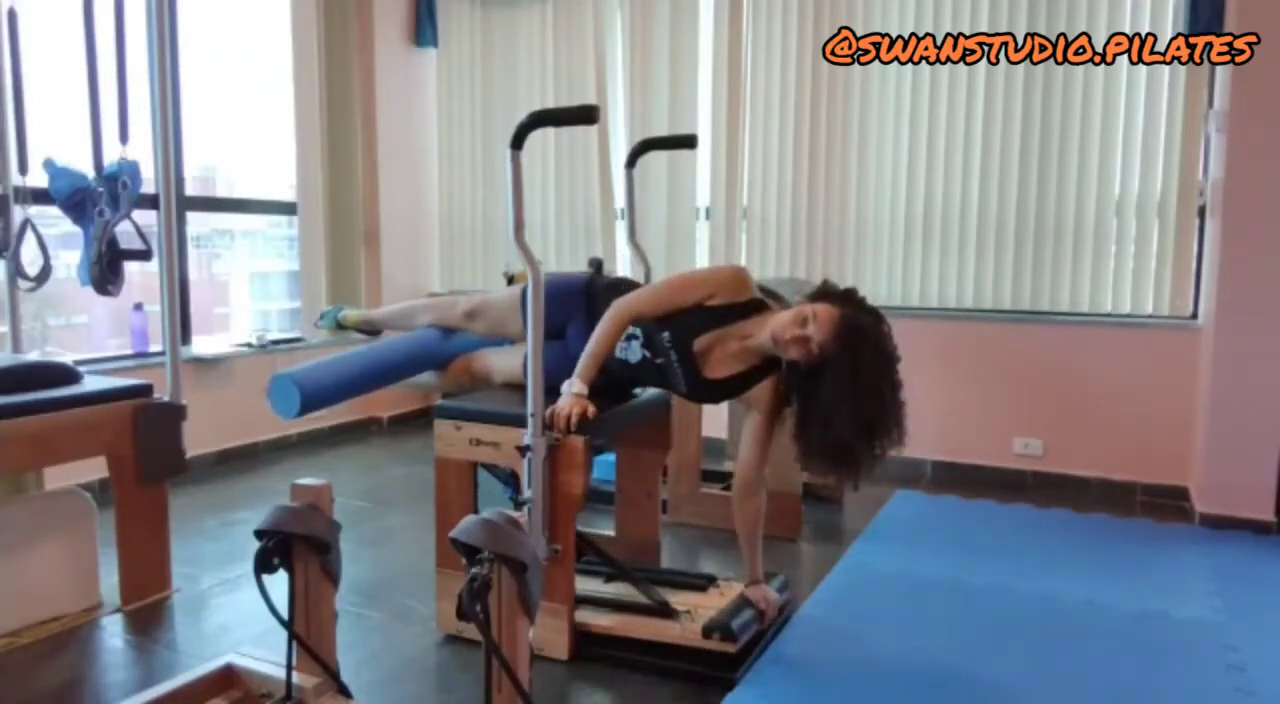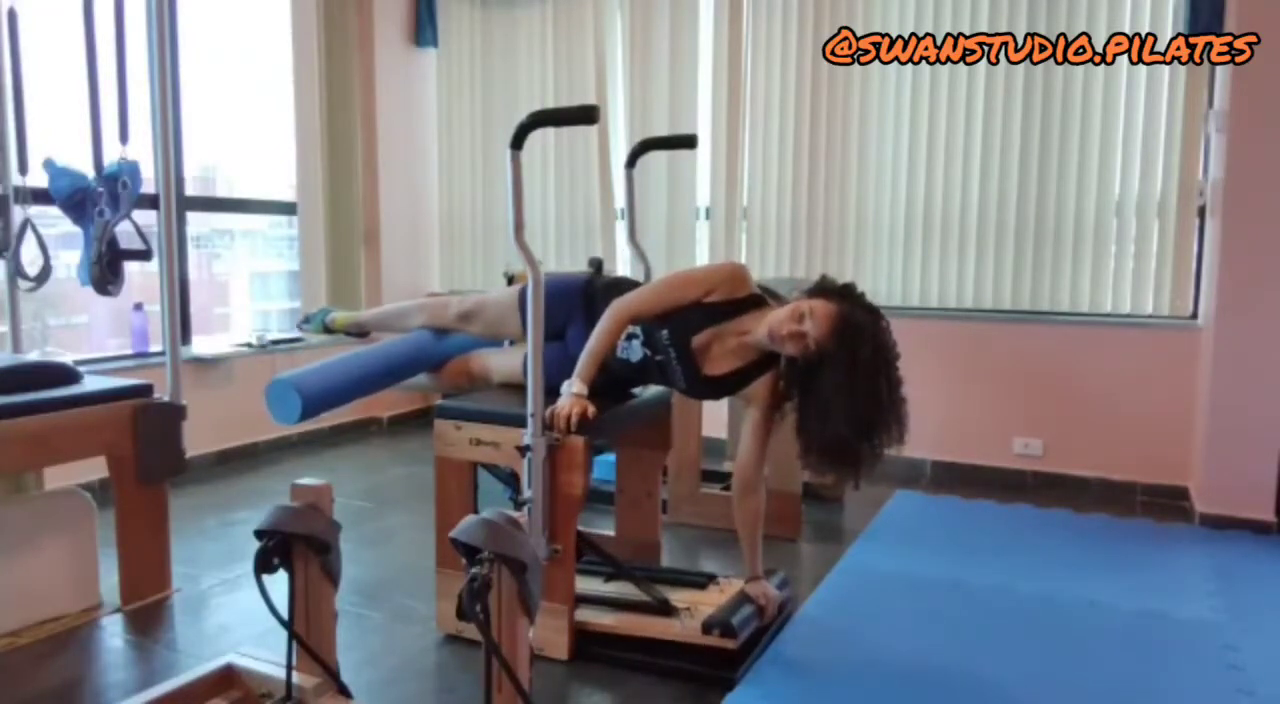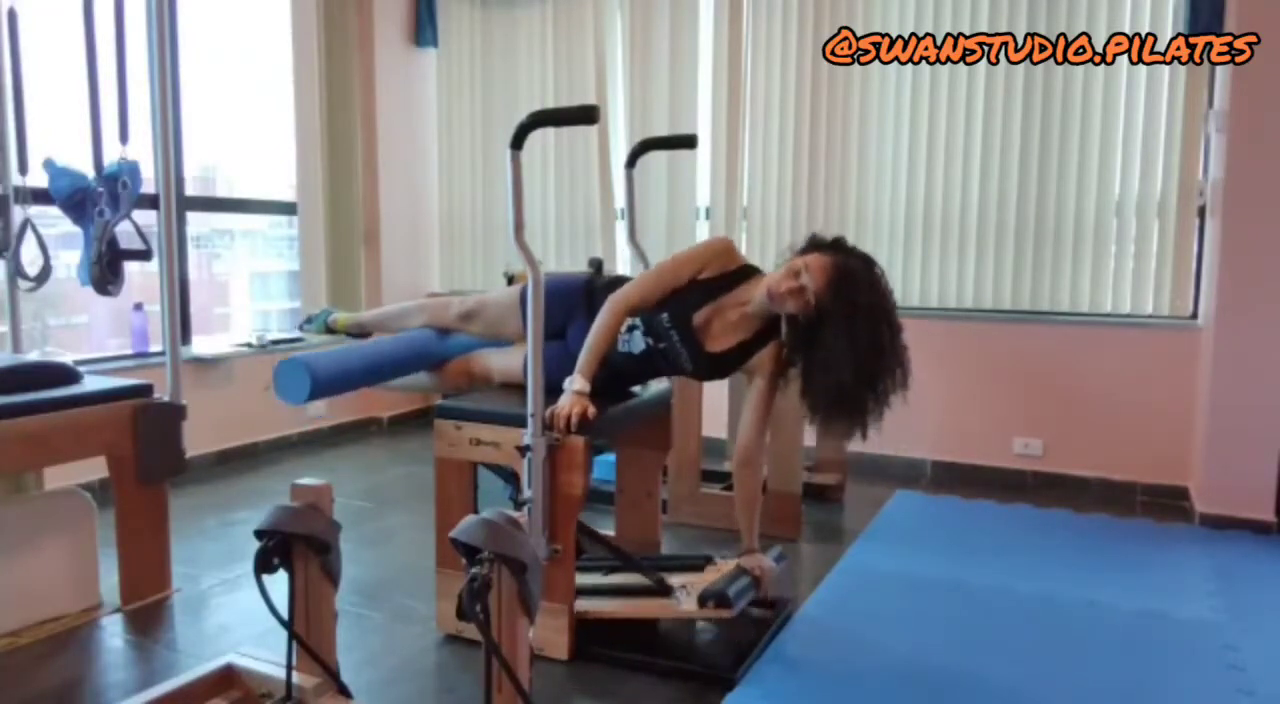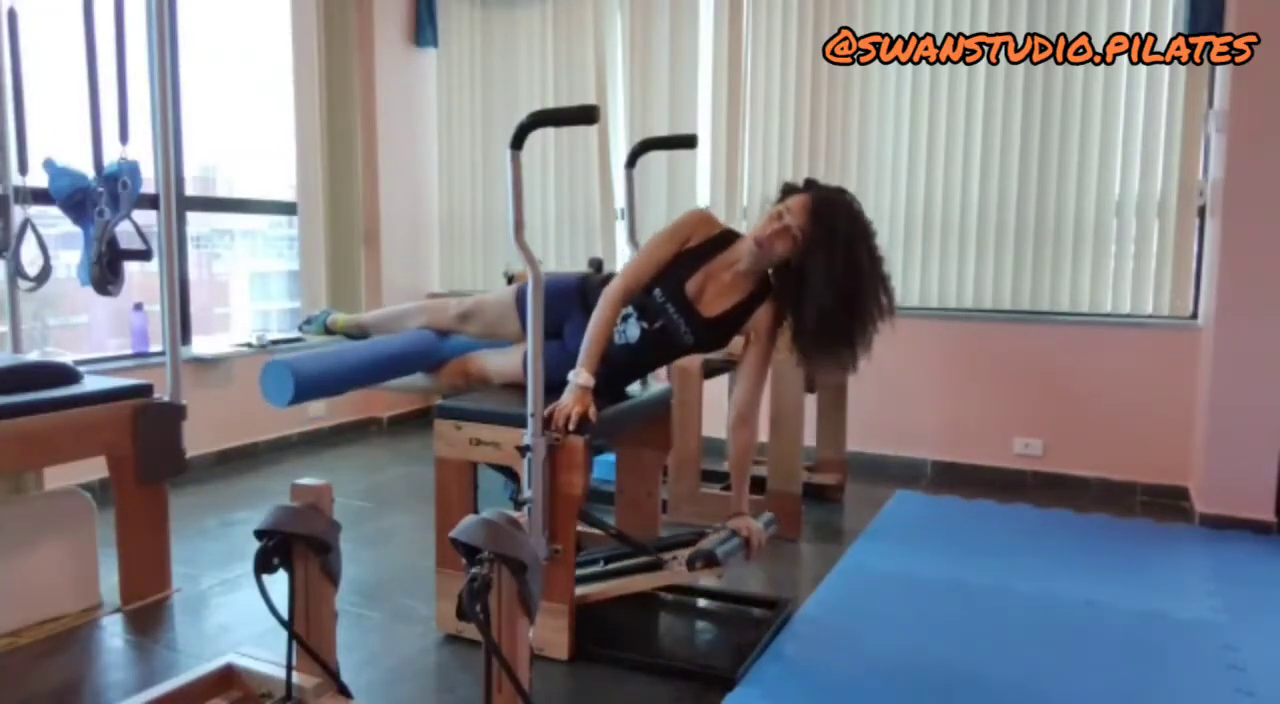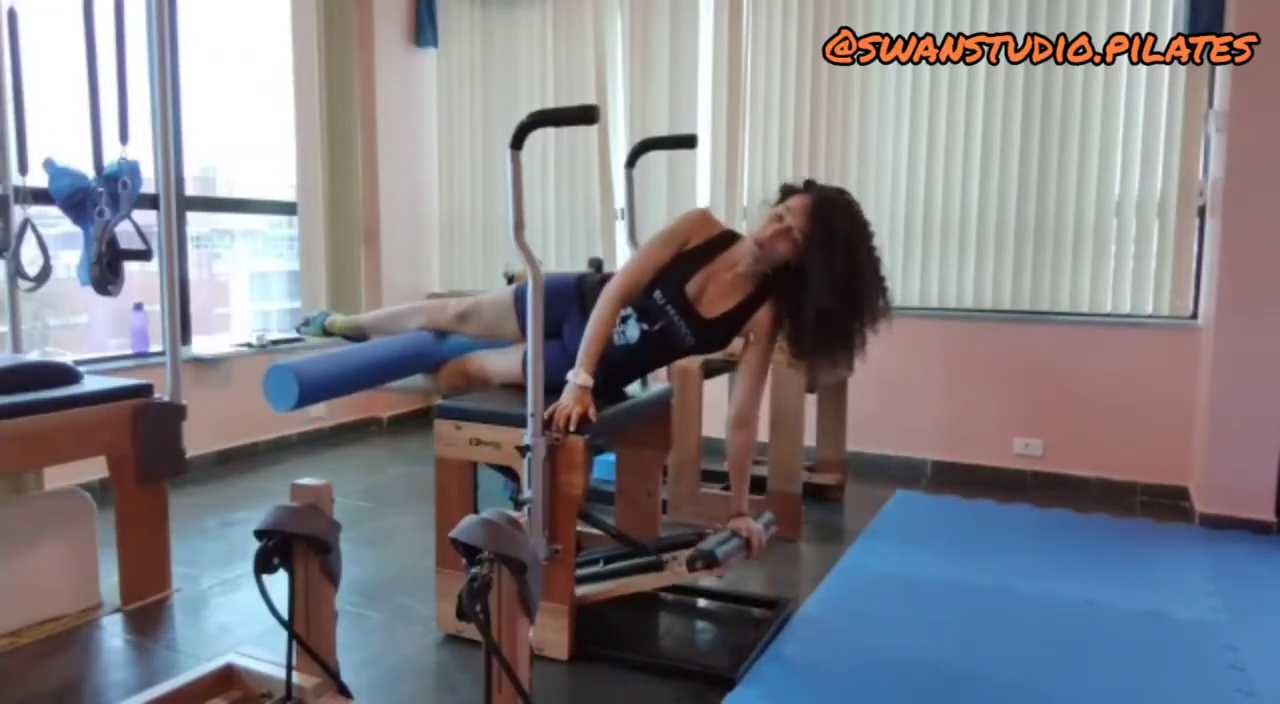
dt=0.5s
person 1, frame 1
left shoulder: (765, 390)
right shoulder: (732, 287)
left elbow: (748, 485)
right elbow: (623, 308)
left wrist: (754, 577)
right wrist: (575, 385)
left hip: (605, 368)
right hip: (587, 305)
left knee: (471, 371)
right knee: (466, 311)
right ankle: (361, 317)
person 1, frame 2
left shoulder: (763, 384)
right shoulder: (731, 283)
left elbow: (748, 481)
right elbow: (623, 308)
left wrist: (754, 574)
right wrist: (577, 386)
left hip: (609, 371)
right hip: (587, 306)
left knee: (466, 371)
right knee: (462, 313)
right ankle: (348, 320)
person 1, frame 3
left shoulder: (767, 356)
right shoulder: (721, 257)
left elbow: (747, 456)
right elbow: (621, 301)
left wrist: (750, 547)
right wrist: (578, 385)
left hip: (607, 371)
right hip: (585, 305)
left knee: (462, 373)
right knee: (460, 312)
right ankle: (347, 322)
person 1, frame 4
left shoulder: (762, 314)
right shoulder: (700, 229)
left elbow: (743, 416)
right elbow: (617, 292)
left wrist: (739, 508)
right wrist: (578, 382)
left hip: (603, 368)
right hip: (580, 304)
left knee: (462, 372)
right knee: (456, 315)
right ankle: (342, 323)
person 1, frame 5
left shoulder: (762, 316)
right shoulder: (702, 228)
left elbow: (743, 419)
right elbow: (618, 289)
left wrist: (739, 509)
right wrist: (577, 380)
left hip: (605, 364)
right hip: (581, 302)
left knee: (463, 372)
right knee: (454, 313)
right ankle: (343, 322)
